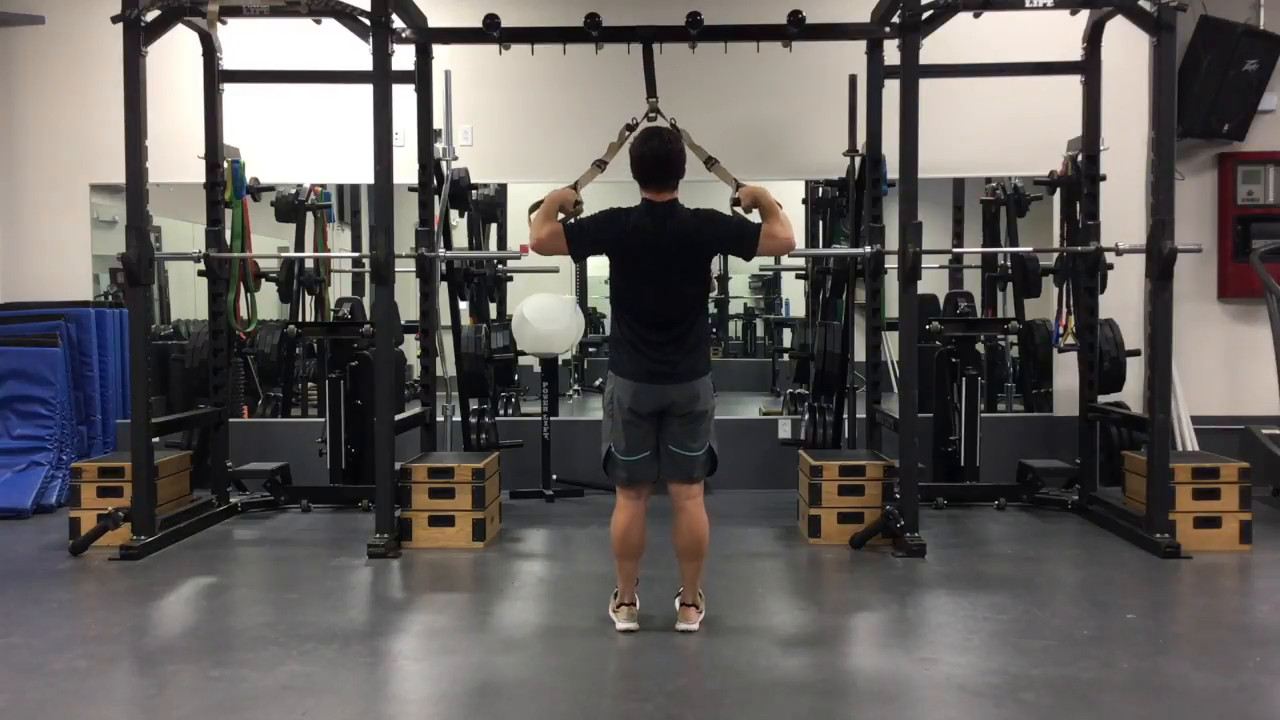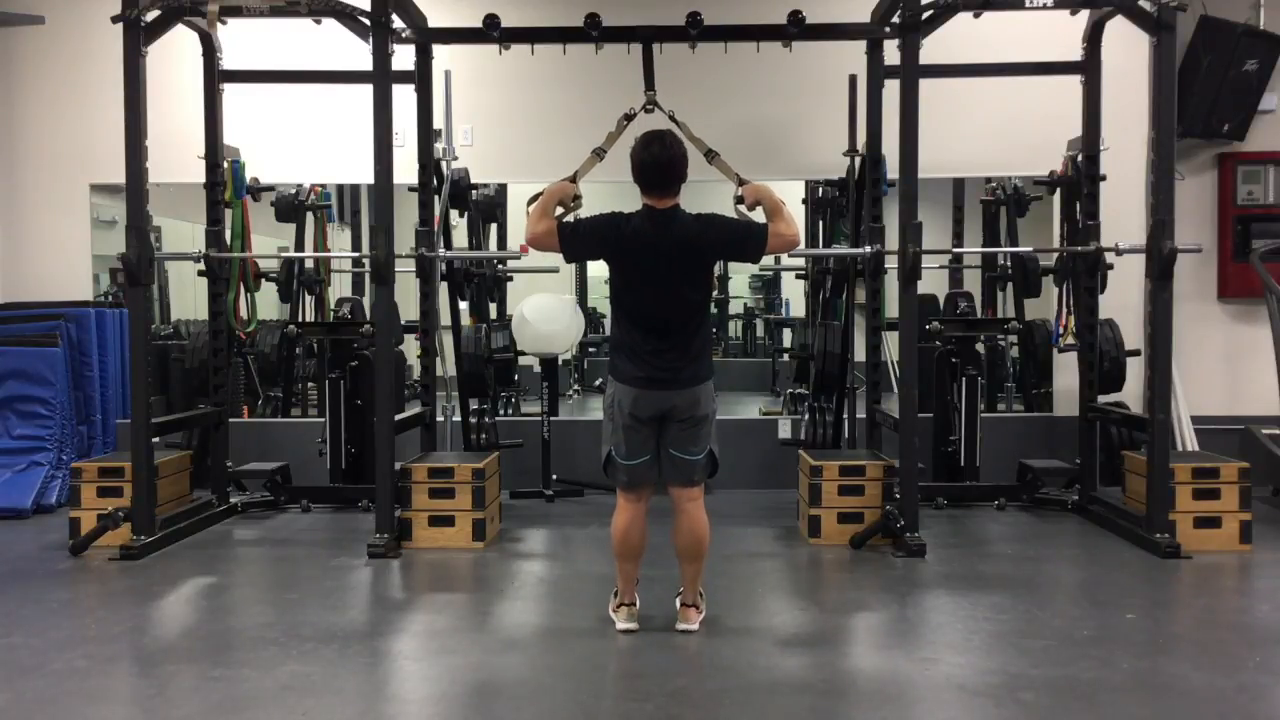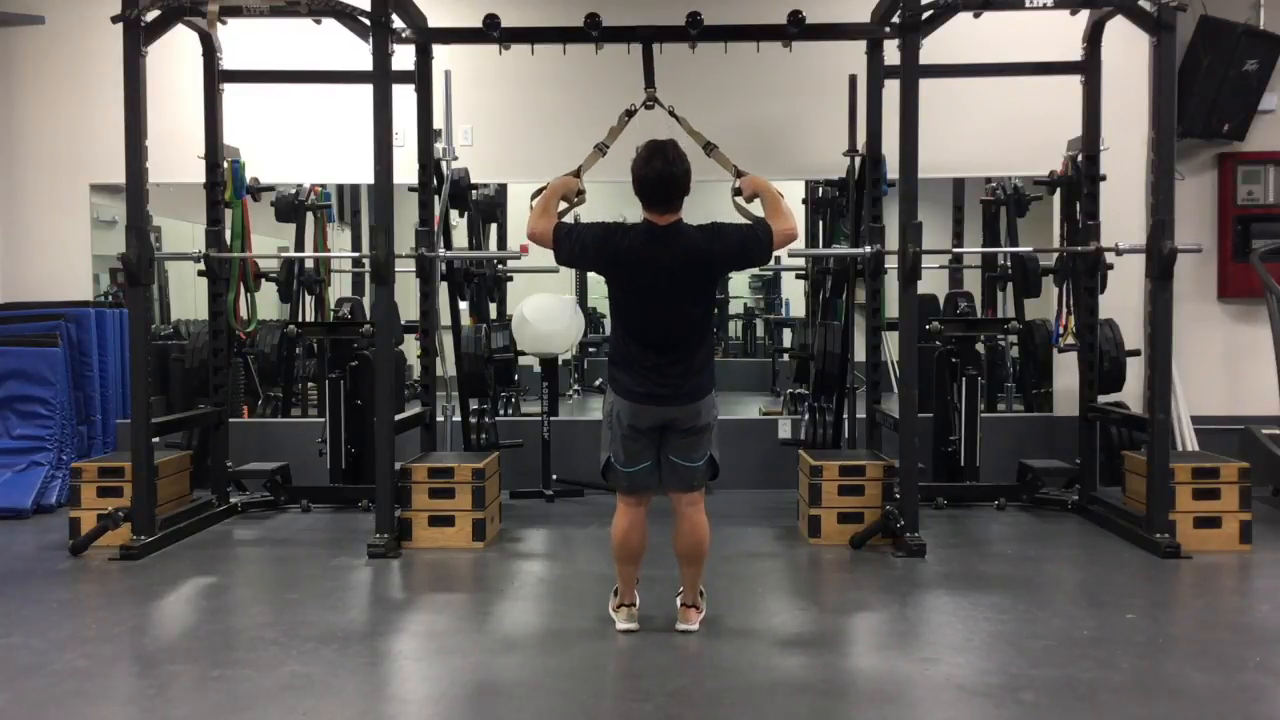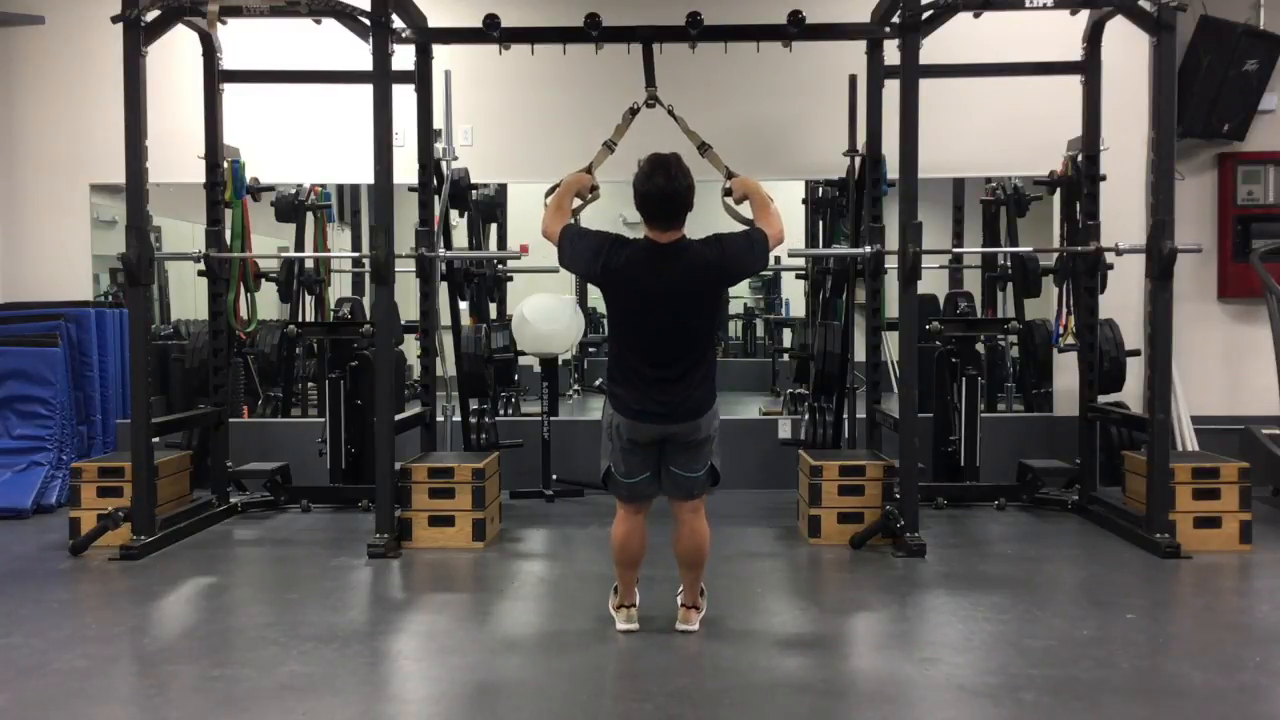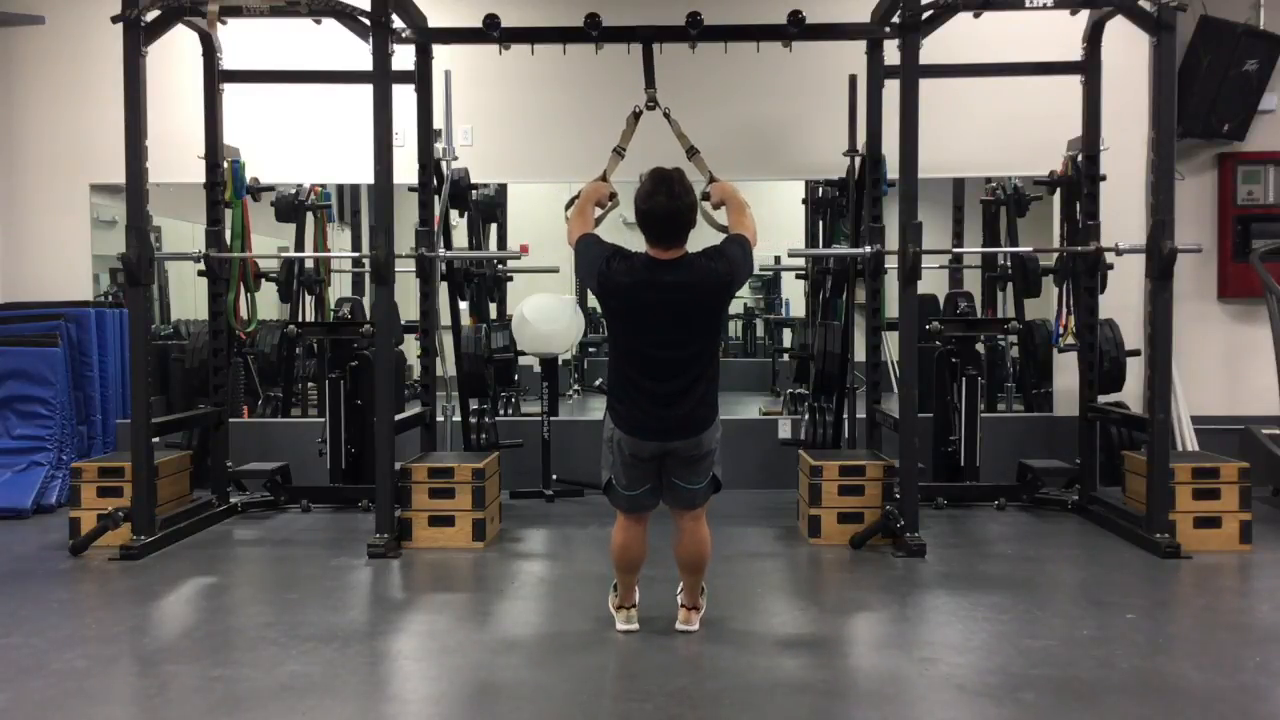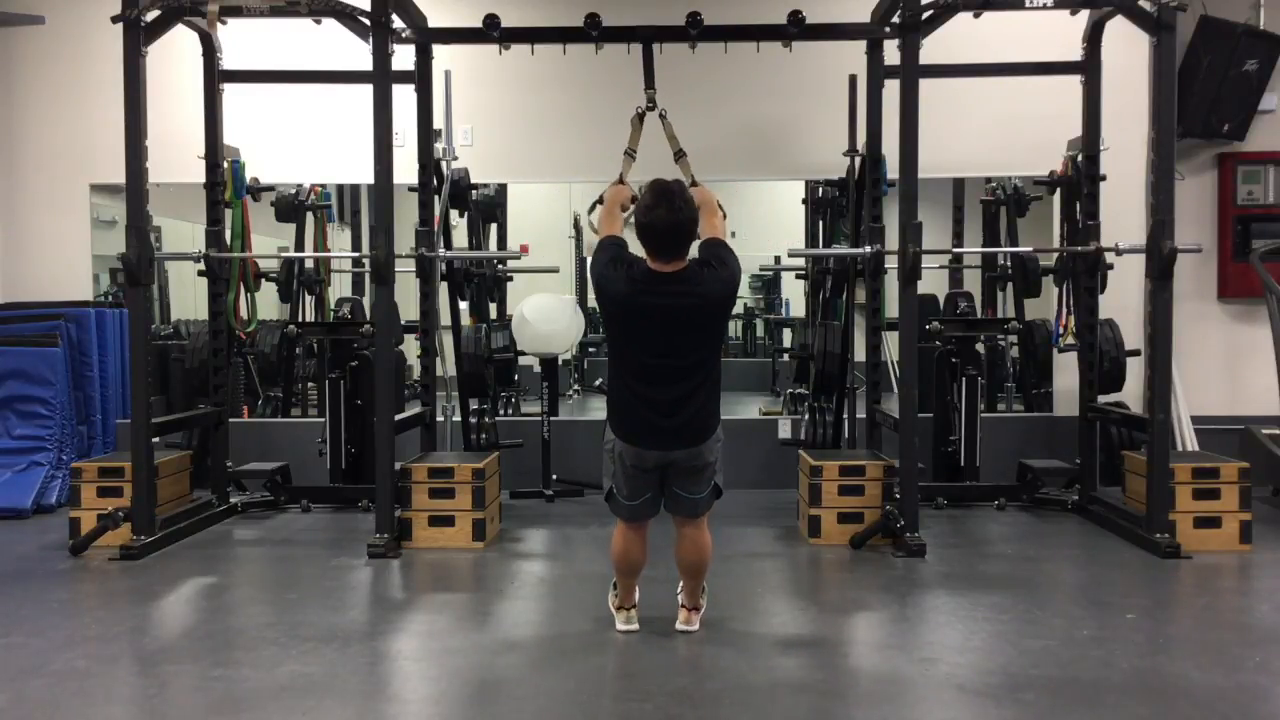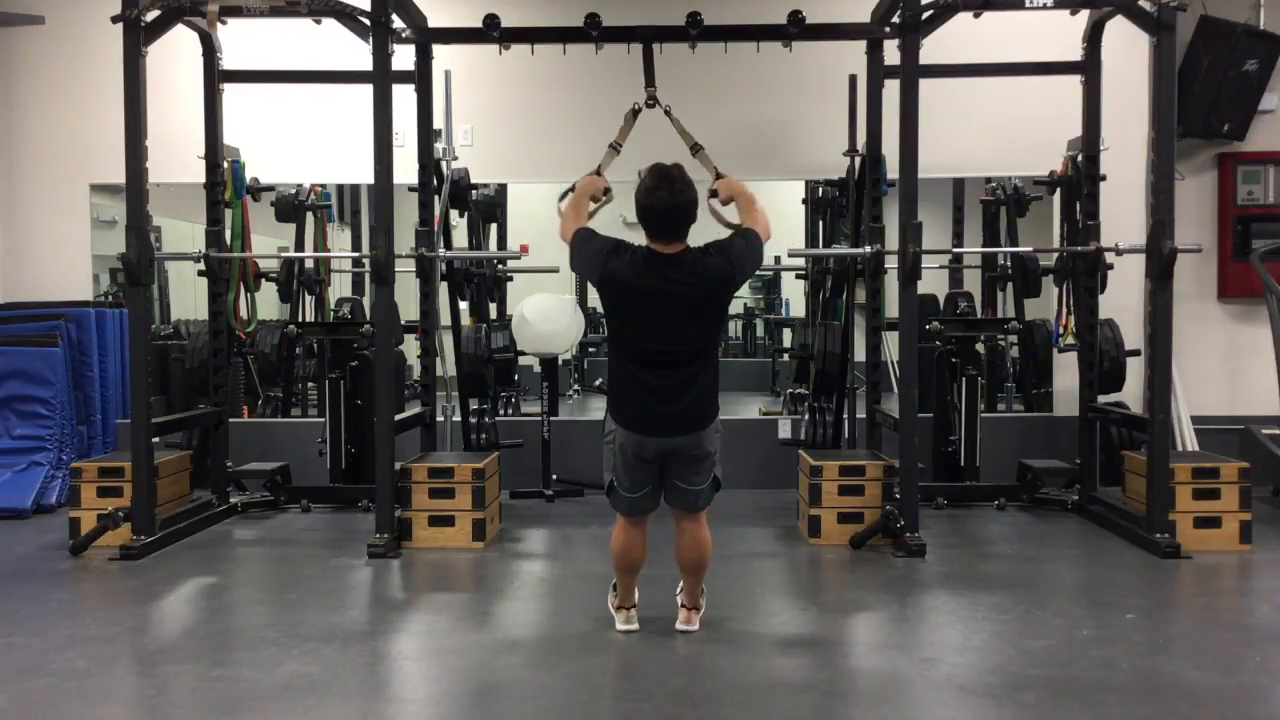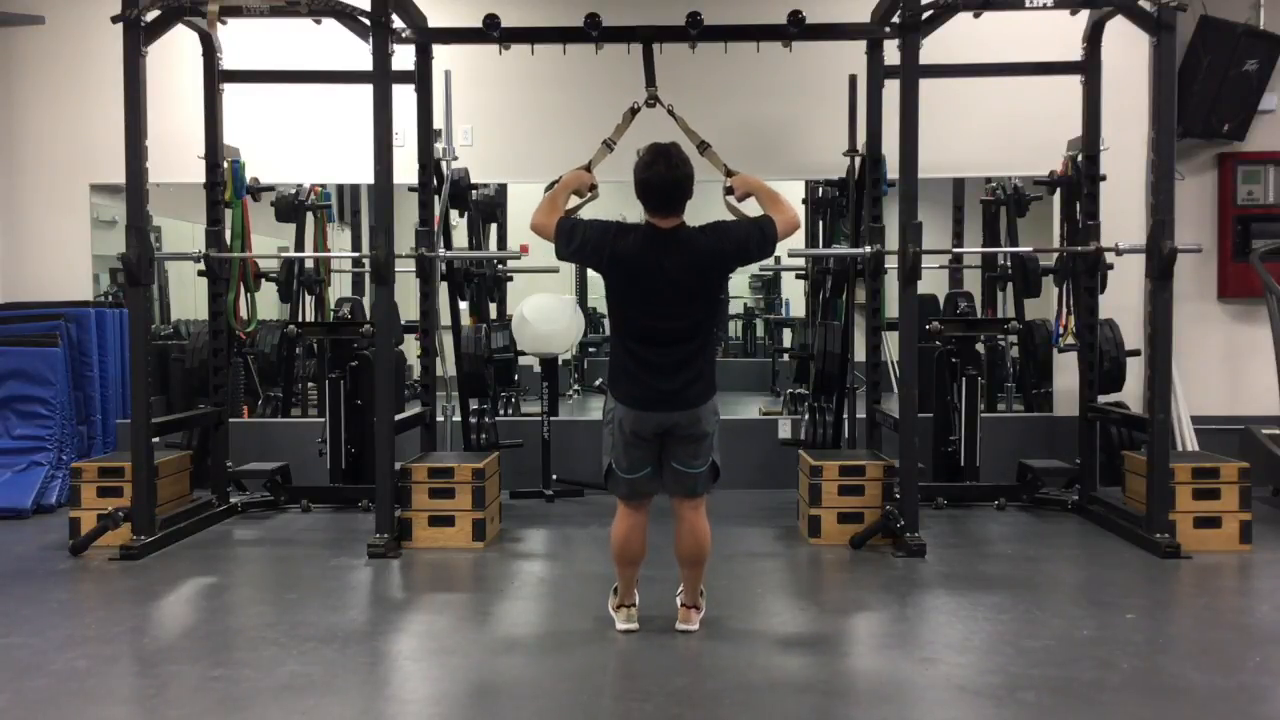
dt=0.3s
person 1, frame 1
left shoulder: (616, 225)
right shoulder: (705, 225)
left elbow: (541, 239)
right elbow: (783, 239)
left wrist: (557, 199)
right wrist: (761, 198)
left hip: (631, 381)
right hip: (690, 382)
left knee: (631, 495)
right knee: (688, 494)
left ankle: (625, 602)
right ankle: (690, 603)
person 1, frame 2
left shoulder: (615, 231)
right shoulder: (707, 232)
left elbow: (536, 233)
right elbow: (788, 235)
left wrist: (553, 193)
right wrist: (765, 195)
left hip: (631, 386)
right hip: (691, 387)
left knee: (631, 498)
right knee: (689, 497)
left ankle: (625, 602)
right ankle: (690, 603)
person 1, frame 3
left shoulder: (613, 244)
right shoulder: (712, 245)
left elbow: (538, 228)
right elbow: (786, 229)
left wrist: (558, 188)
right wrist: (764, 188)
left hip: (630, 396)
right hip: (692, 397)
left knee: (631, 502)
right knee: (689, 502)
left ankle: (625, 603)
right ankle: (690, 604)
person 1, frame 4
left shoulder: (611, 259)
right shoulder: (715, 260)
left elbow: (552, 226)
right elbow: (772, 230)
left wrist: (571, 186)
right wrist: (751, 189)
left hip: (630, 411)
right hip: (693, 411)
left knee: (630, 509)
right knee: (690, 509)
left ankle: (625, 603)
right ankle: (691, 604)
person 1, frame 5
left shoulder: (613, 275)
right shoulder: (717, 274)
left elbow: (578, 230)
right elbow: (745, 229)
left wrist: (590, 196)
right wrist: (729, 195)
left hip: (630, 424)
right hip: (695, 425)
left knee: (631, 517)
right knee: (691, 516)
left ankle: (625, 604)
right ankle: (690, 605)
person 1, frame 6
left shoulder: (614, 283)
right shoulder: (718, 284)
left elbow: (609, 225)
right elbow: (714, 224)
left wrist: (615, 197)
right wrist: (704, 198)
left hip: (631, 434)
right hip: (697, 435)
left knee: (631, 524)
right knee: (692, 523)
left ankle: (625, 604)
right ankle: (690, 606)
person 1, frame 7
left shoulder: (613, 266)
right shoulder: (719, 268)
left elbow: (571, 227)
right elbow: (758, 226)
left wrist: (586, 190)
right wrist: (737, 191)
left hip: (631, 424)
right hip: (696, 424)
left knee: (631, 519)
right knee: (692, 518)
left ankle: (624, 604)
right ankle: (691, 606)
person 1, frame 8
left shoulder: (614, 245)
right shoulder: (717, 246)
left elbow: (542, 221)
right elbow: (788, 219)
left wrist: (570, 182)
right wrist: (751, 185)
left hip: (632, 403)
right hip: (693, 403)
left knee: (631, 506)
right knee: (690, 507)
left ankle: (625, 603)
right ankle: (690, 605)
